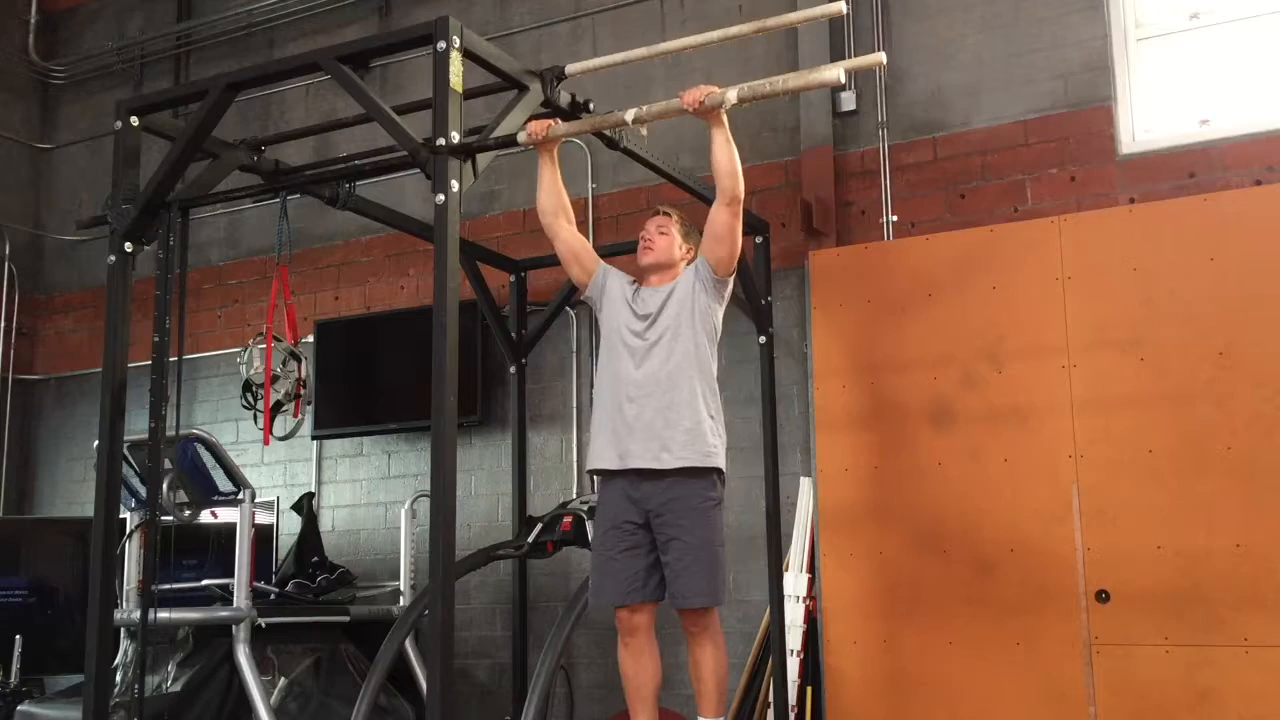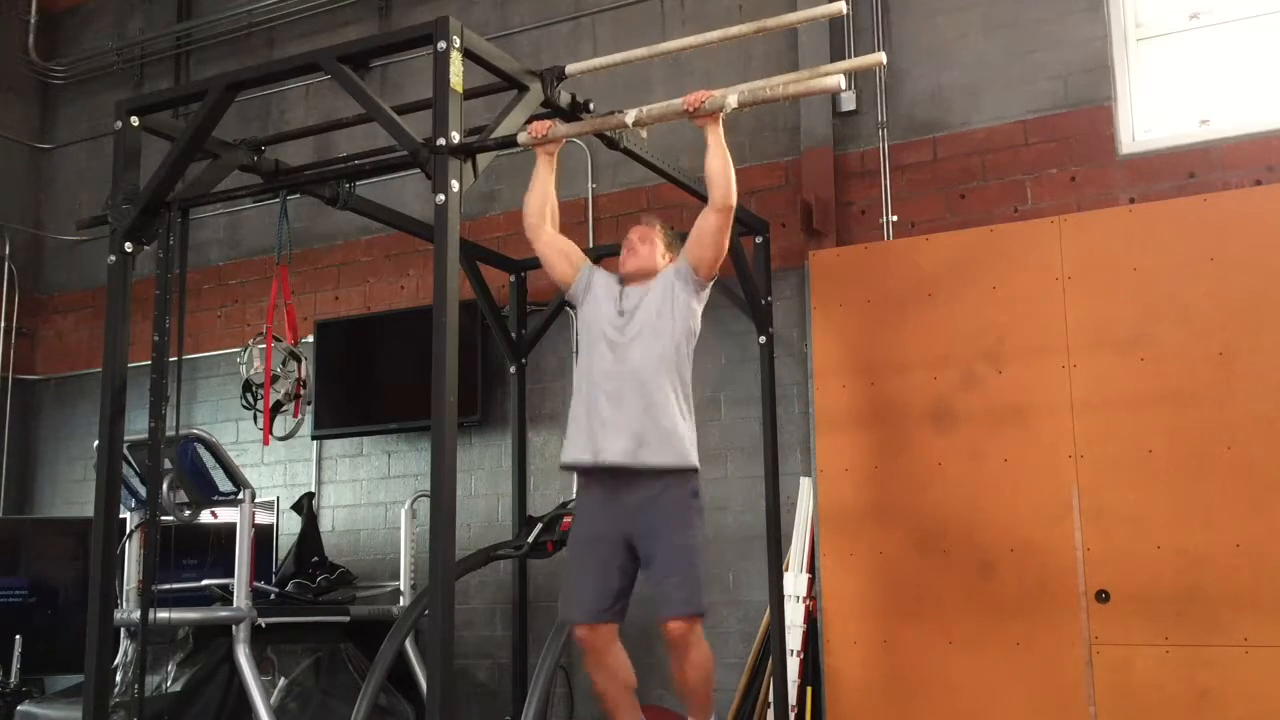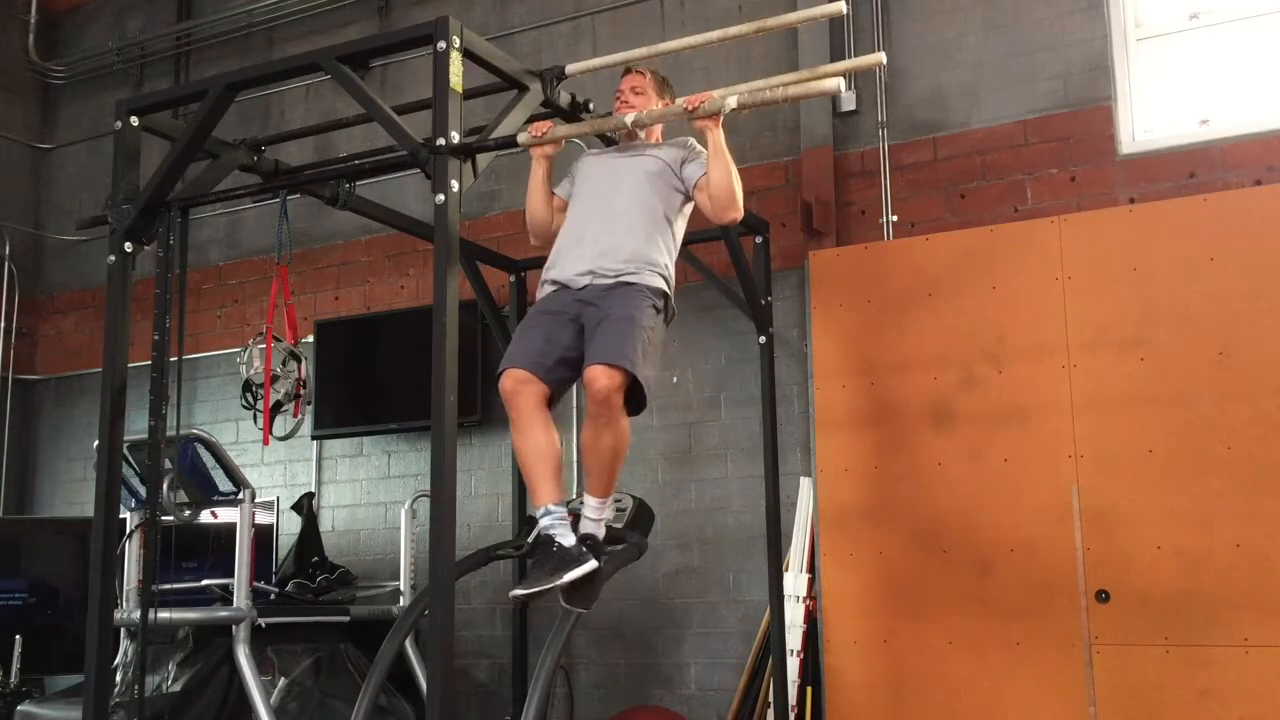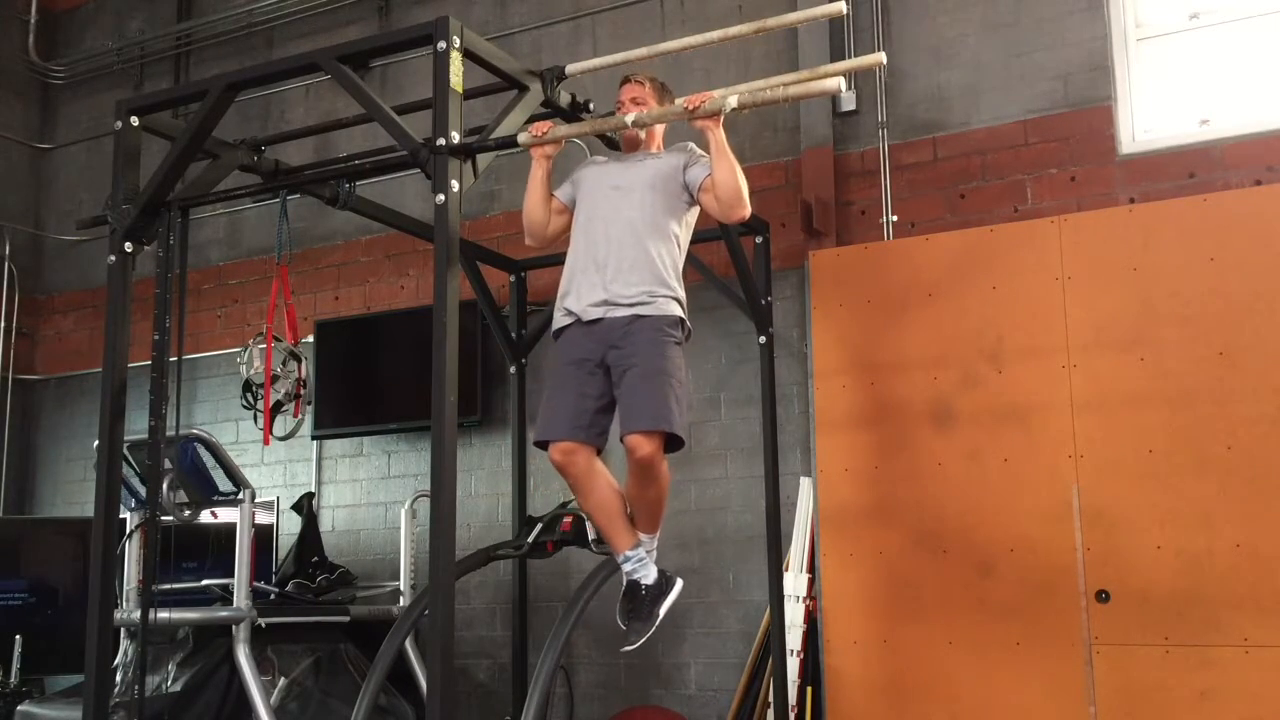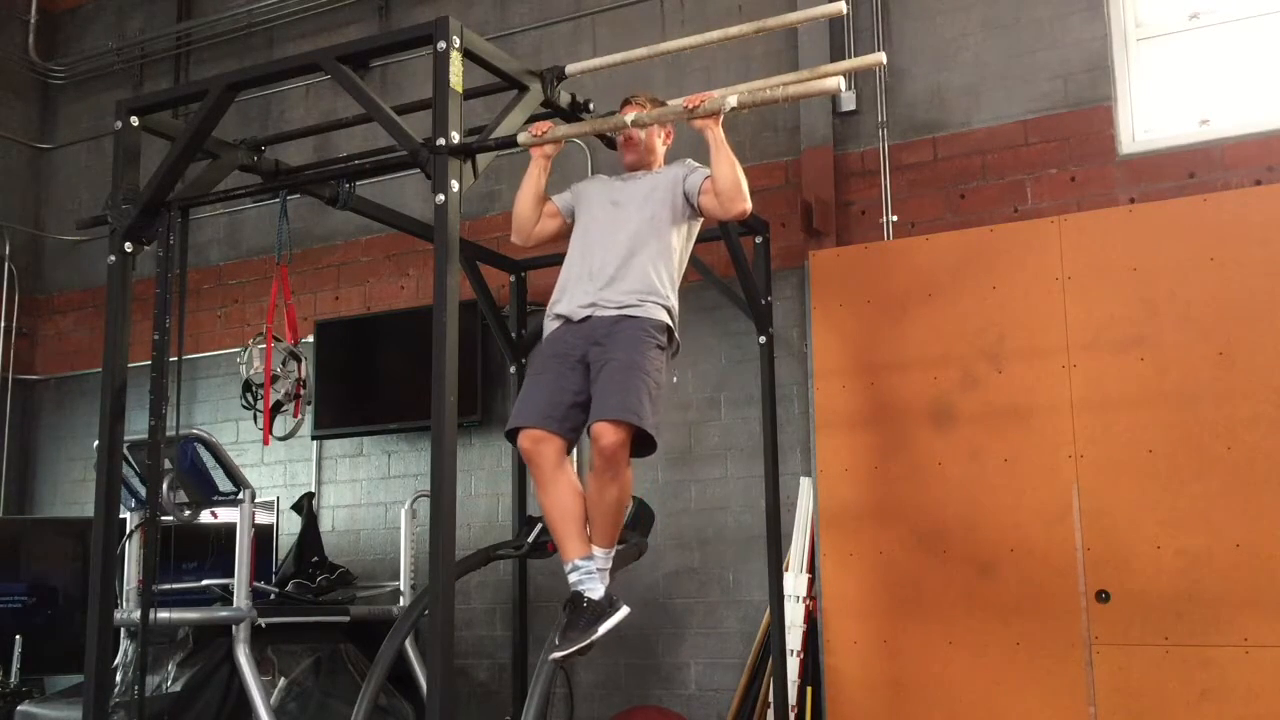
dt=1s
person 1, frame 1
left shoulder: (703, 286)
right shoulder: (610, 292)
left elbow: (730, 199)
right elbow: (558, 225)
left wrist: (716, 121)
right wrist: (548, 154)
left hip: (687, 472)
right hip: (620, 476)
left knee: (698, 617)
right knee: (631, 618)
person 1, frame 2
left shoulder: (682, 286)
right shoulder: (593, 290)
left elbow: (722, 203)
right elbow: (539, 229)
left wrist: (712, 128)
right wrist: (546, 156)
left hip: (664, 476)
right hip: (598, 482)
left knee: (679, 625)
right knee: (592, 629)
person 1, frame 3
left shoulder: (680, 153)
right shoulder: (587, 161)
left elbow: (728, 210)
right elbow: (540, 231)
left wrist: (713, 132)
right wrist: (540, 161)
left hip: (633, 287)
right hip: (563, 289)
left knee: (603, 382)
right knee: (518, 385)
left ankle: (590, 533)
right ankle: (558, 535)
person 1, frame 4
left shoulder: (682, 160)
right shoulder: (588, 171)
left elbow: (736, 208)
right elbow: (536, 233)
left wrist: (713, 132)
right wrist: (541, 162)
left hip: (648, 316)
right hip: (578, 321)
left knee: (644, 444)
right knee: (566, 449)
left ankle: (644, 558)
right ankle: (641, 574)
person 1, frame 5
left shoulder: (682, 178)
right shoulder: (589, 189)
left elbow: (736, 204)
right elbow: (523, 232)
left wrist: (713, 131)
right wrist: (541, 161)
left hip: (636, 321)
right hip: (568, 325)
left knee: (610, 437)
right knee: (536, 442)
left ankle: (598, 574)
right ankle: (589, 589)
